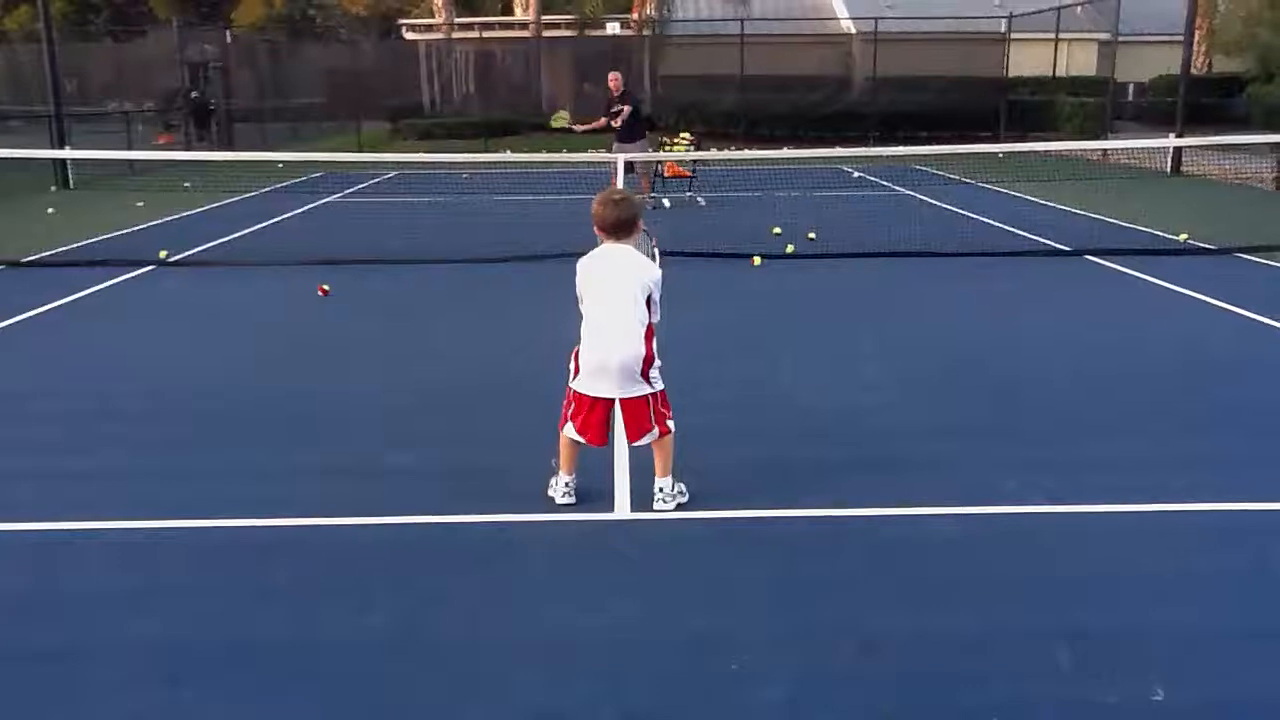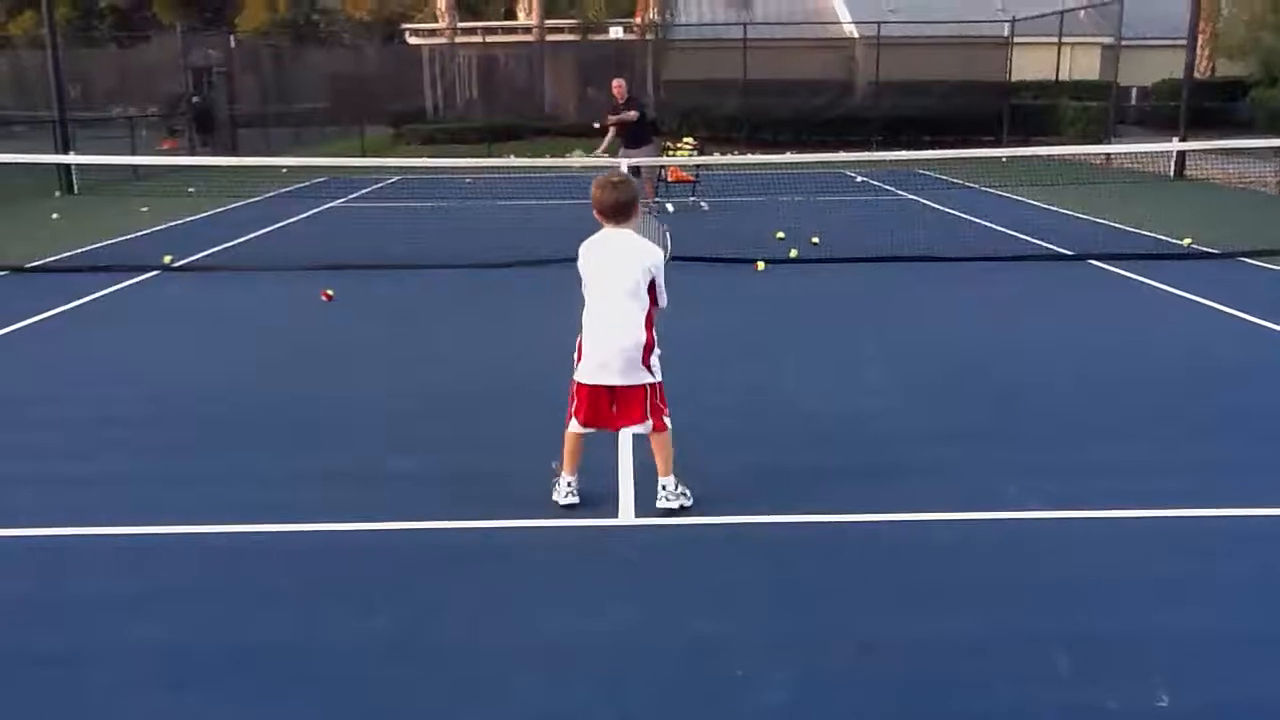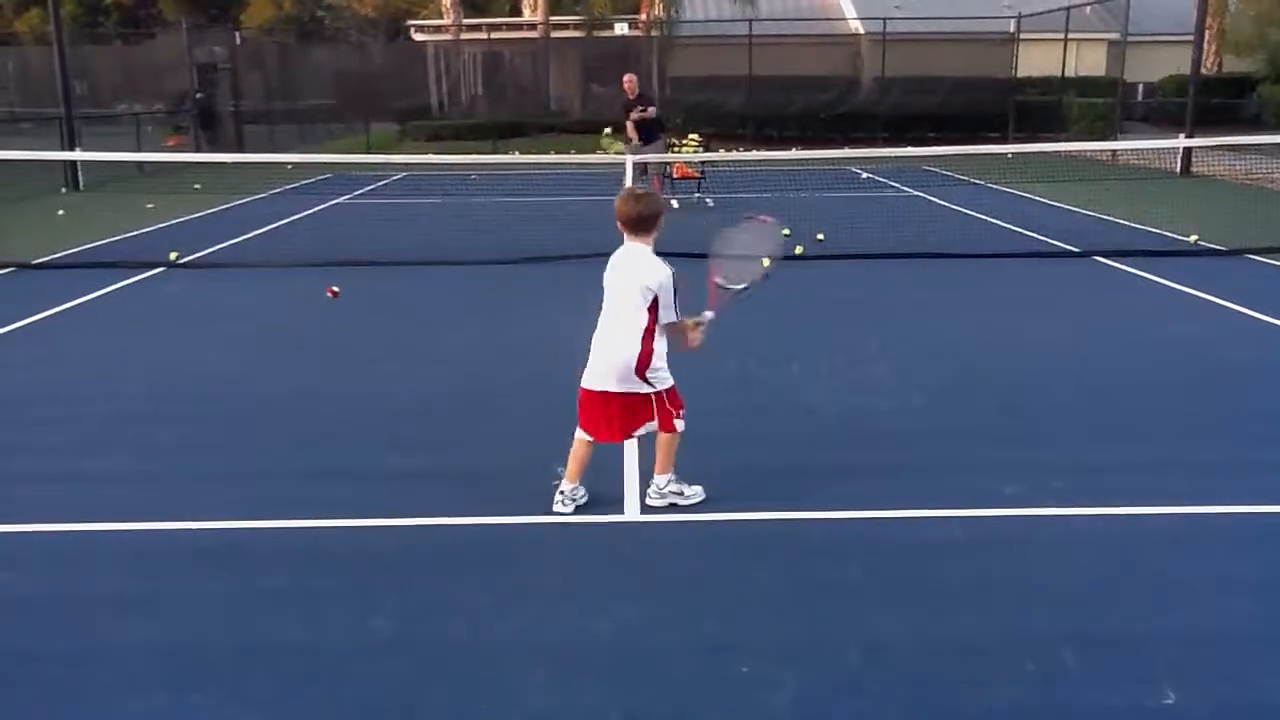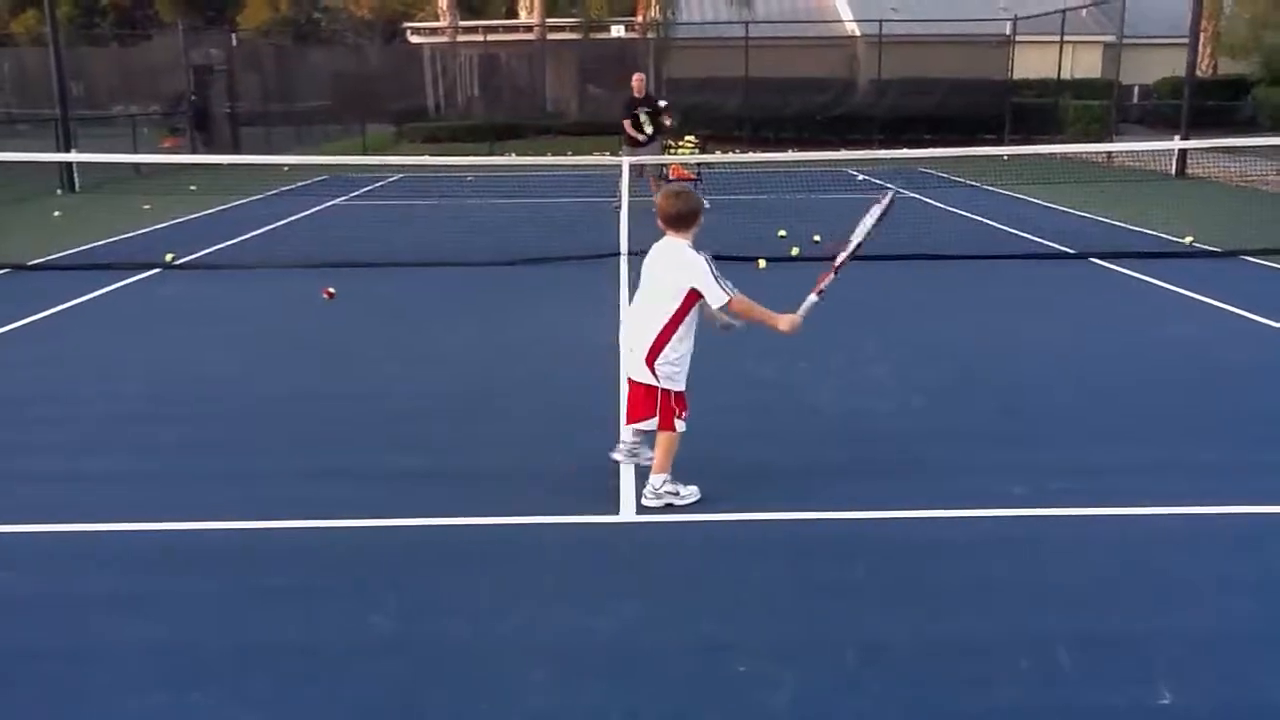
dt=0.3s
person 1, frame 1
left shoulder: (585, 265)
right shoulder: (649, 269)
right elbow: (652, 318)
left hip: (592, 358)
right hip: (635, 361)
left knee: (573, 421)
right knee: (660, 423)
left ankle: (564, 484)
right ankle: (665, 489)
person 1, frame 2
left shoulder: (586, 249)
right shoulder: (651, 253)
right elbow: (655, 306)
left hip: (594, 348)
right hip: (636, 350)
left knee: (579, 417)
right knee: (657, 418)
left ankle: (567, 484)
right ankle: (668, 487)
person 1, frame 3
left shoulder: (616, 260)
right shoulder: (659, 271)
right elbow: (668, 323)
left wrist: (684, 324)
right wrist: (686, 337)
left hip: (602, 357)
right hip: (638, 362)
left knee: (589, 426)
right knee: (670, 418)
left ankle: (567, 491)
right ankle: (663, 485)
person 1, frame 4
left shoulder: (657, 251)
right shoulder: (695, 262)
right elbow: (732, 299)
left wrist: (718, 317)
right wrist: (777, 321)
left hip: (636, 341)
right hip: (659, 351)
left knee: (655, 407)
right knee: (672, 416)
left ankle: (630, 441)
right ankle: (658, 485)
